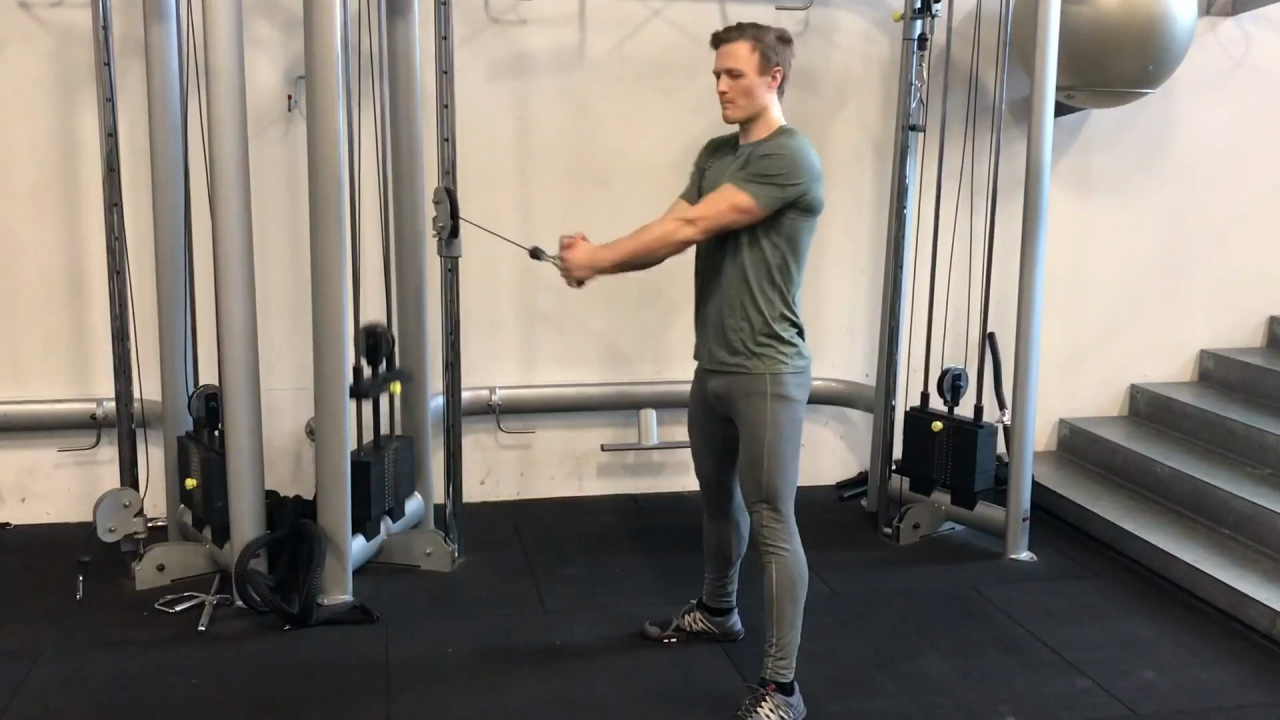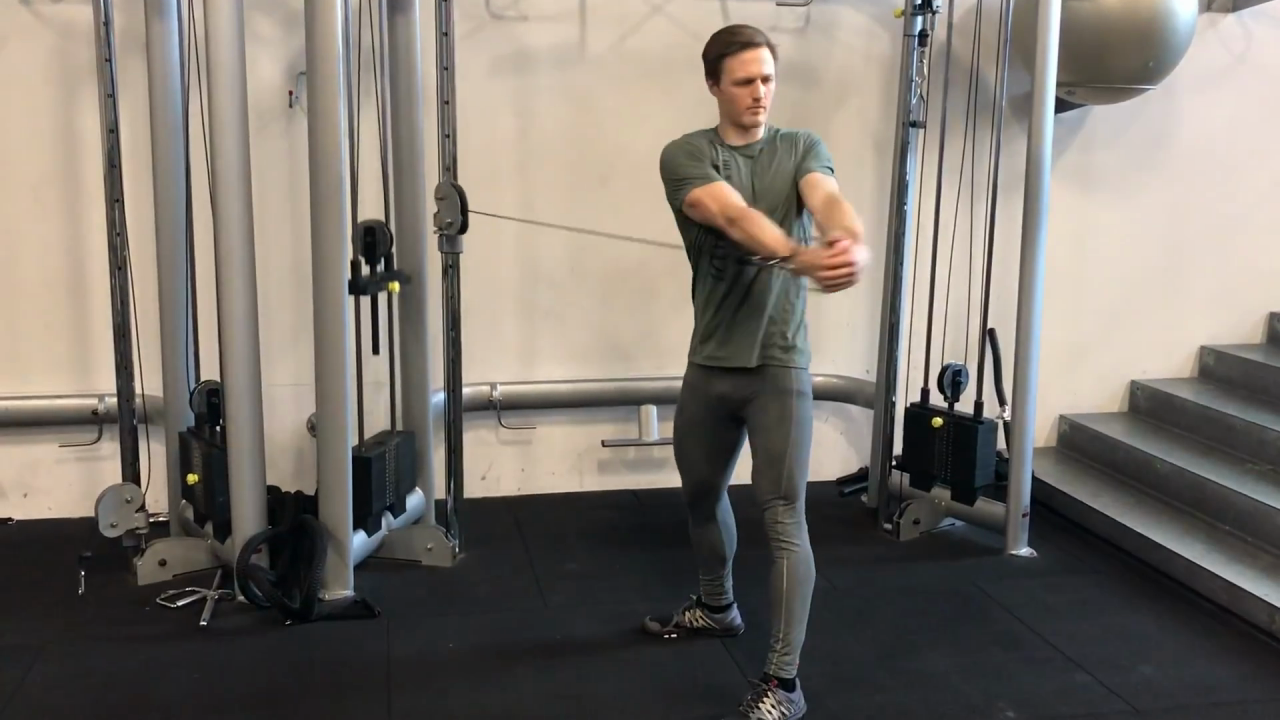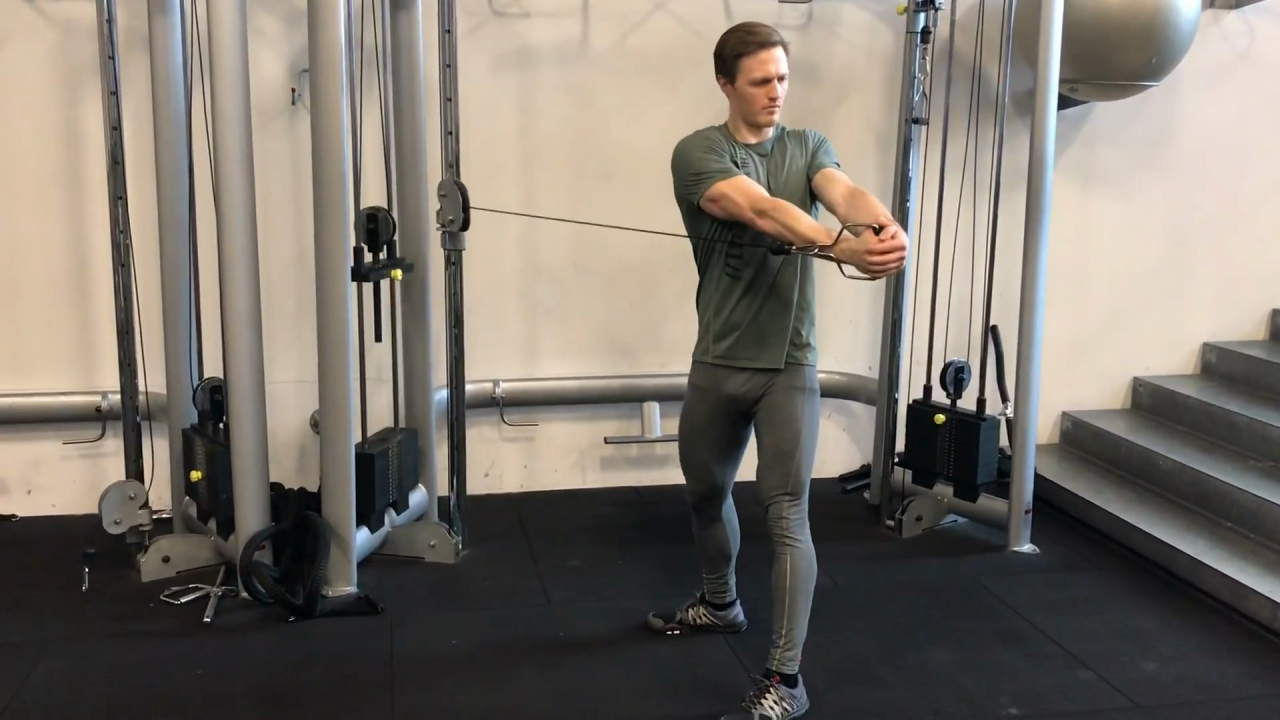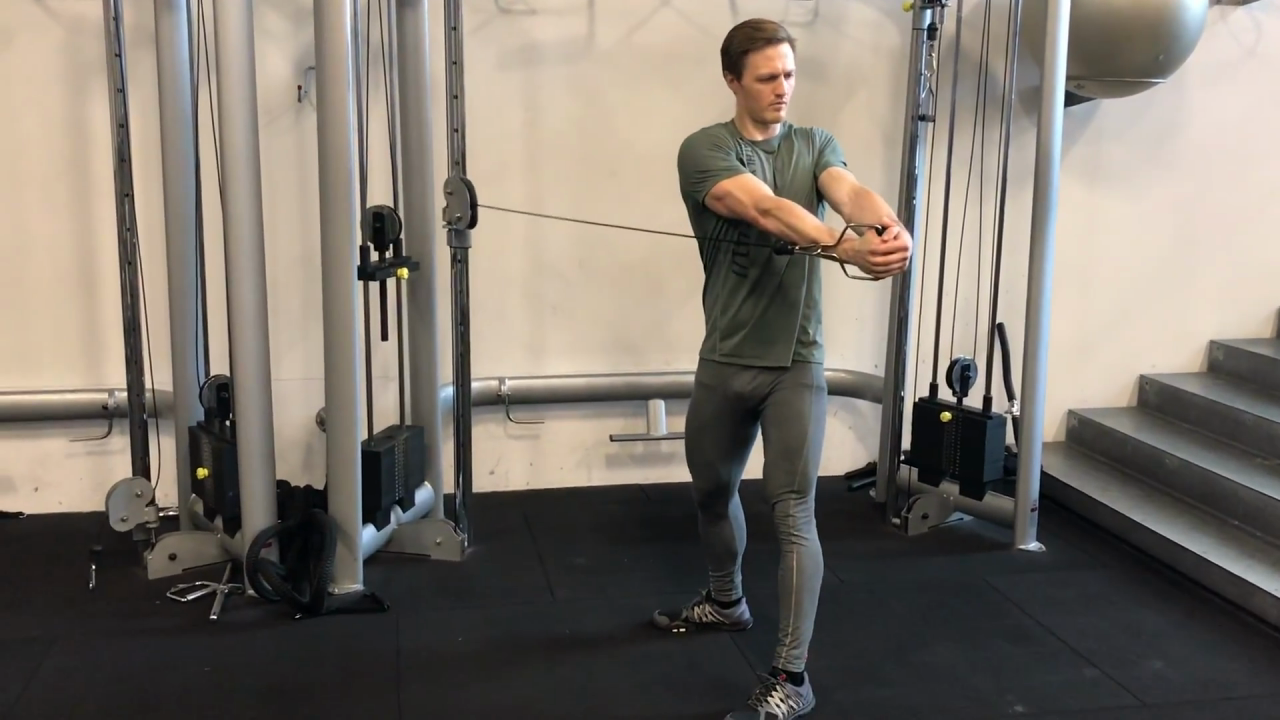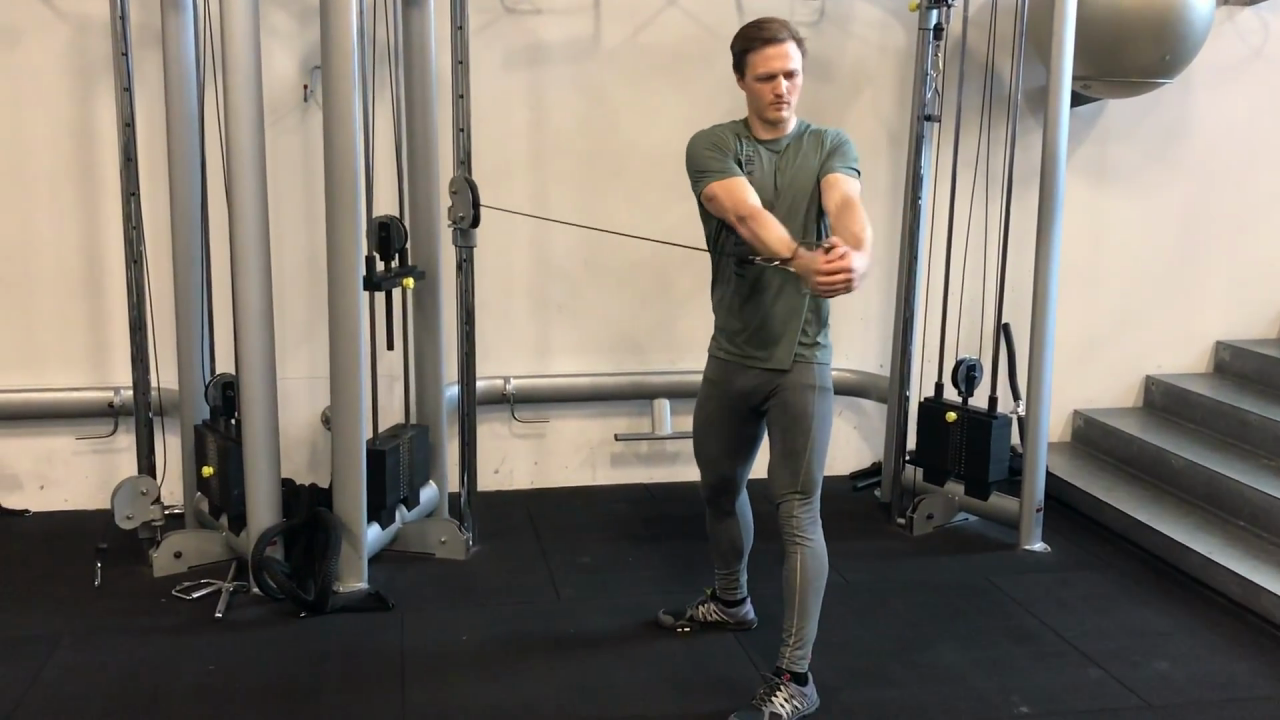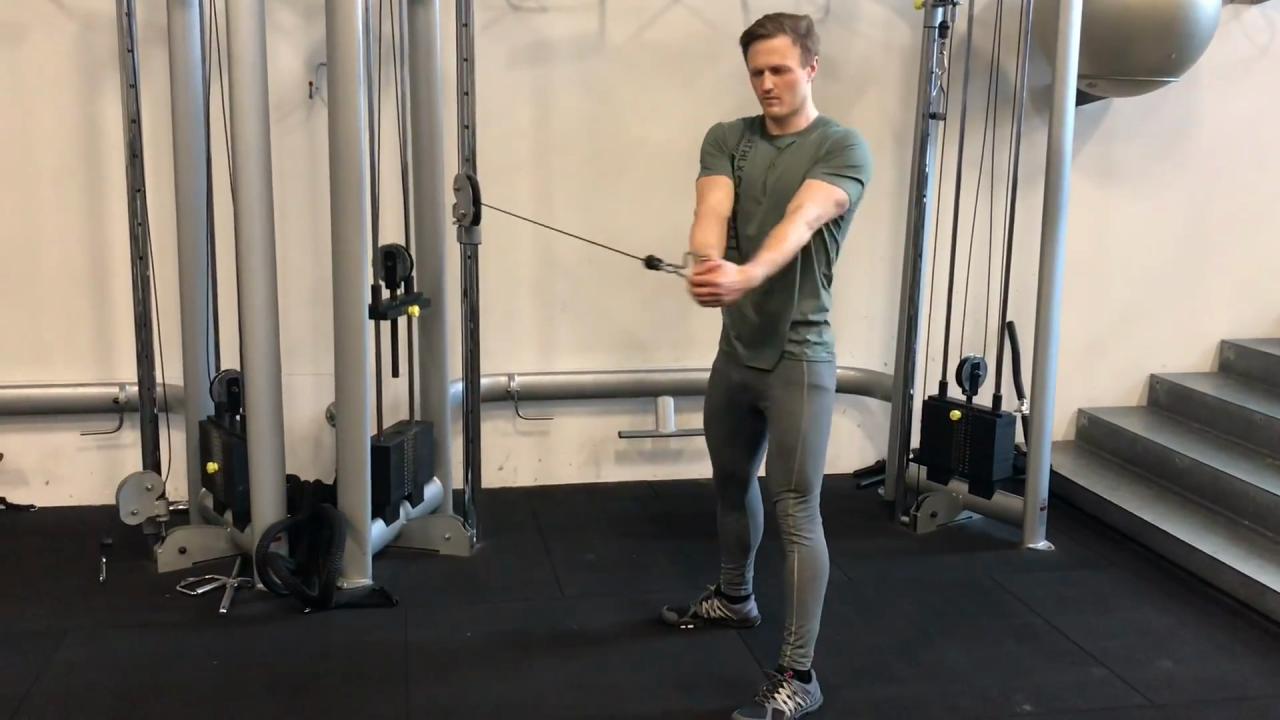
dt=0.4s
person 1, frame 1
left shoulder: (787, 160)
right shoulder: (717, 153)
left elbow: (688, 228)
right elbow: (681, 224)
left wrist: (597, 260)
right wrist: (601, 251)
left hip: (766, 373)
right hip: (715, 367)
left knee: (771, 521)
right knee: (718, 500)
right ankle: (717, 610)
person 1, frame 2
left shoulder: (803, 149)
right shoulder: (686, 156)
left elbow: (827, 203)
right elbow: (735, 218)
left wrist: (850, 243)
right wrist: (801, 260)
left hip: (778, 364)
right hip: (711, 362)
left knee: (783, 518)
right knee: (701, 496)
right ankle: (715, 606)
person 1, frame 3
left shoulder: (809, 146)
right shoulder: (698, 153)
left elbow: (844, 192)
right elbow: (764, 212)
left wrist: (885, 227)
right wrist: (843, 246)
left hip: (788, 365)
right hip: (718, 364)
left knee: (785, 516)
right knee: (705, 495)
right ankle: (719, 603)
person 1, frame 4
left shoulder: (816, 145)
right shoulder: (704, 150)
left elbow: (851, 193)
right elbow: (767, 211)
left wrist: (890, 228)
right wrist: (848, 247)
left hip: (796, 361)
right hip: (726, 360)
left knee: (792, 513)
right knee: (712, 491)
right ankle: (725, 600)
person 1, frame 5
left shoulder: (831, 146)
right shoulder: (711, 147)
left elbow: (846, 205)
right elbow: (748, 216)
left wrist: (856, 252)
right wrist: (805, 261)
left hip: (800, 359)
right hip: (732, 356)
left knee: (796, 514)
right knee: (719, 490)
right ankle: (729, 600)
person 1, frame 6
left shoulder: (843, 148)
right shoulder: (725, 139)
left elbow: (799, 223)
right elbow: (712, 213)
left wrist: (748, 275)
right wrist: (709, 264)
left hip: (798, 357)
right hip: (735, 350)
left knee: (795, 512)
right knee: (731, 483)
right ankle: (733, 597)
